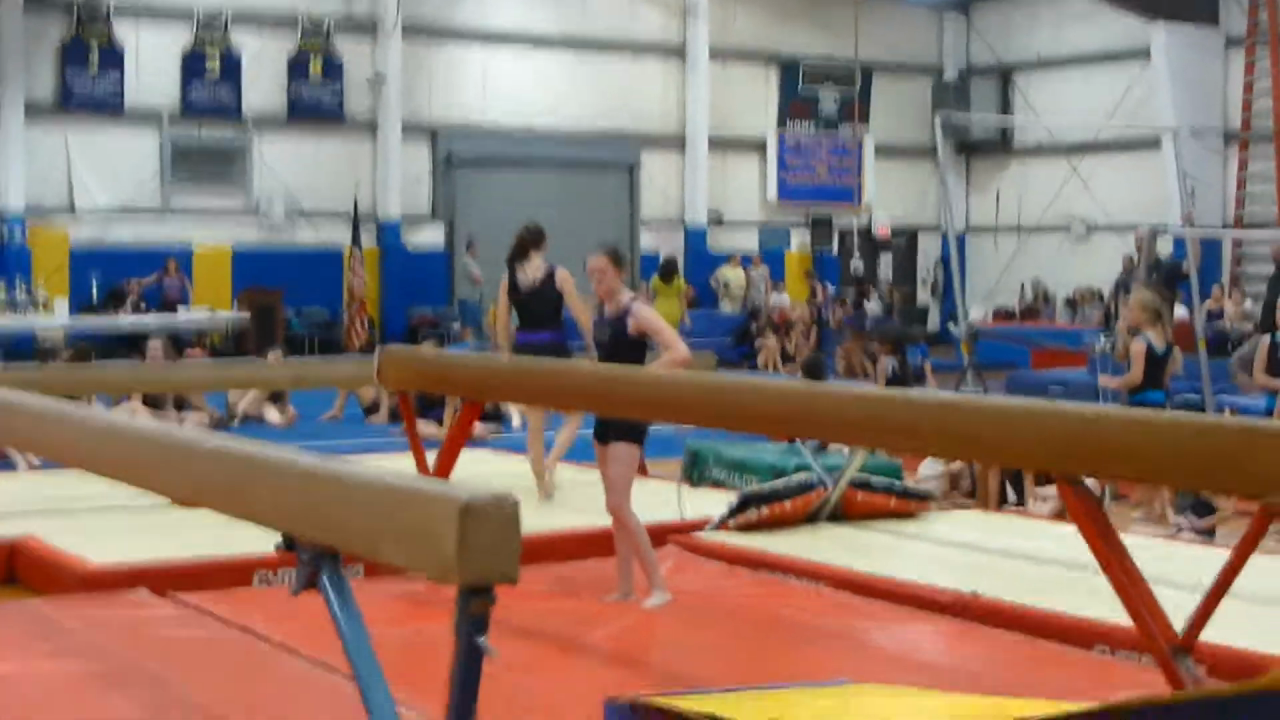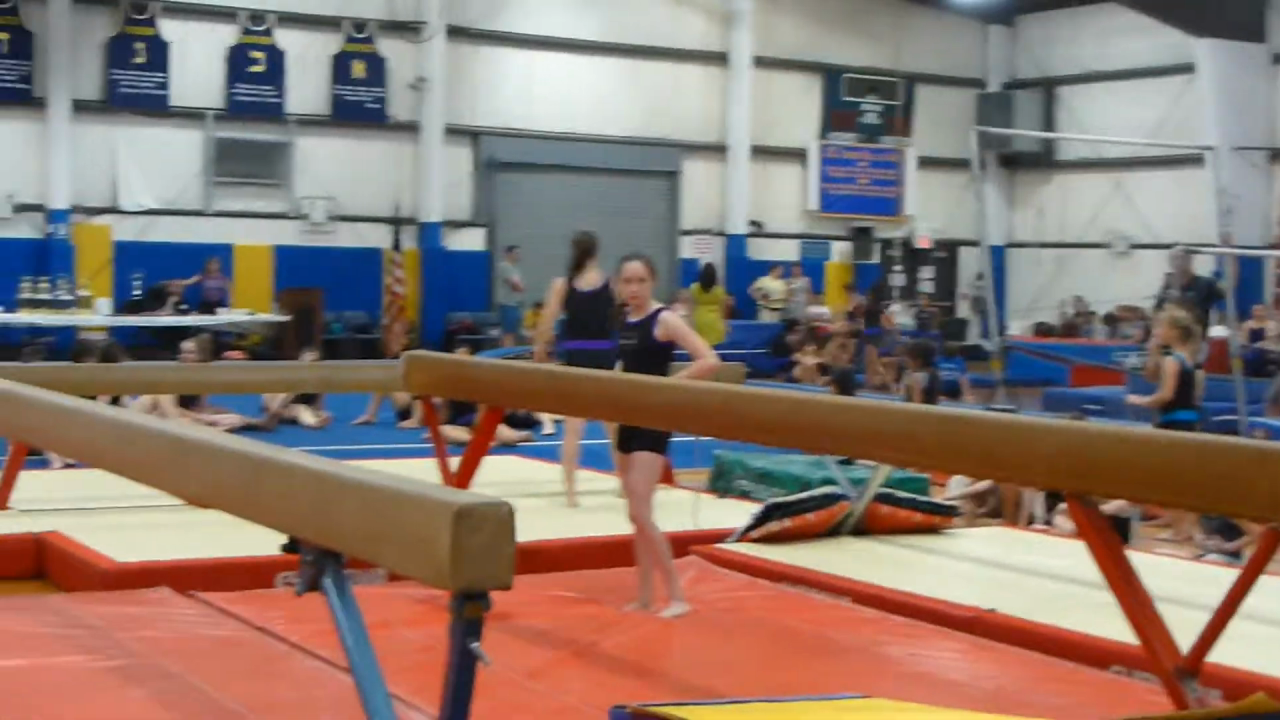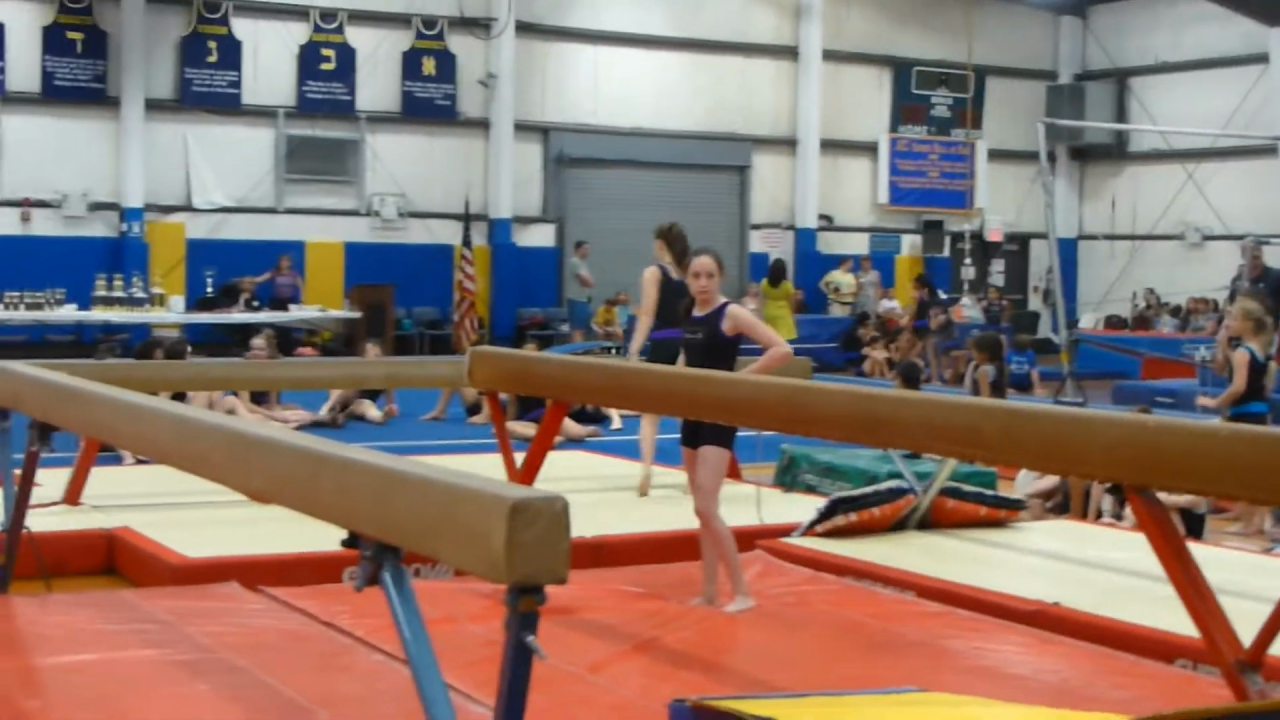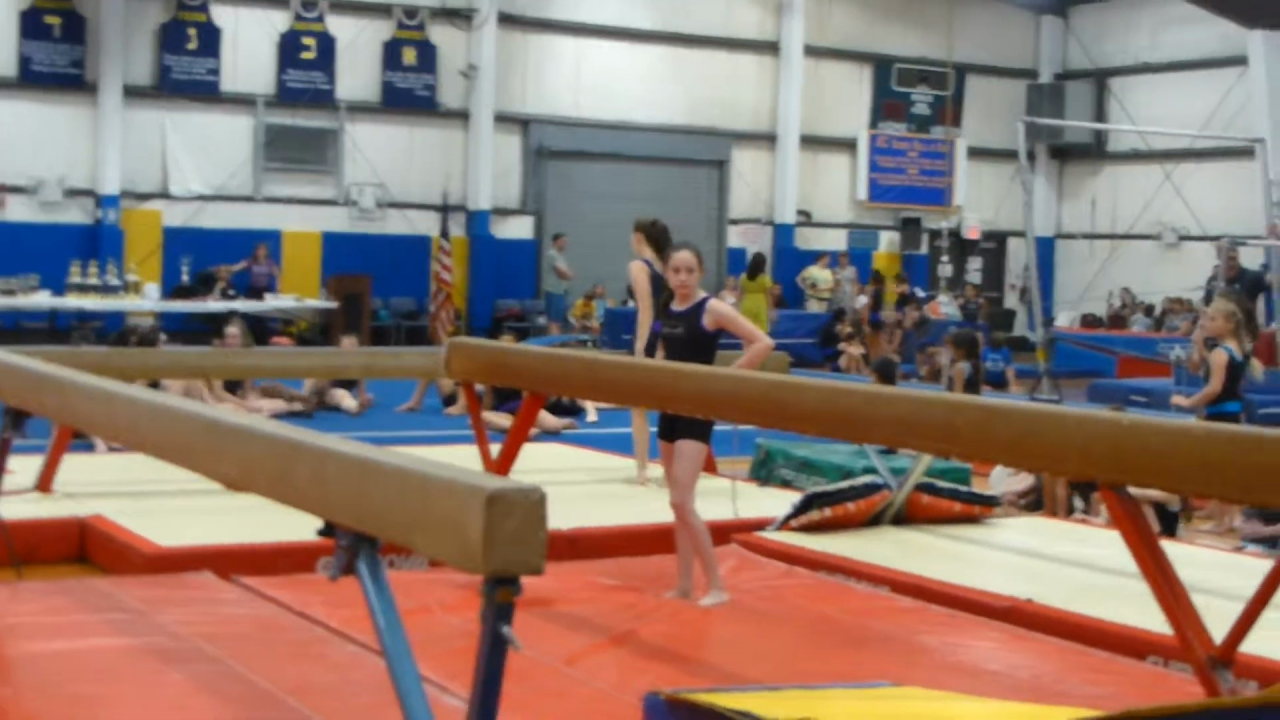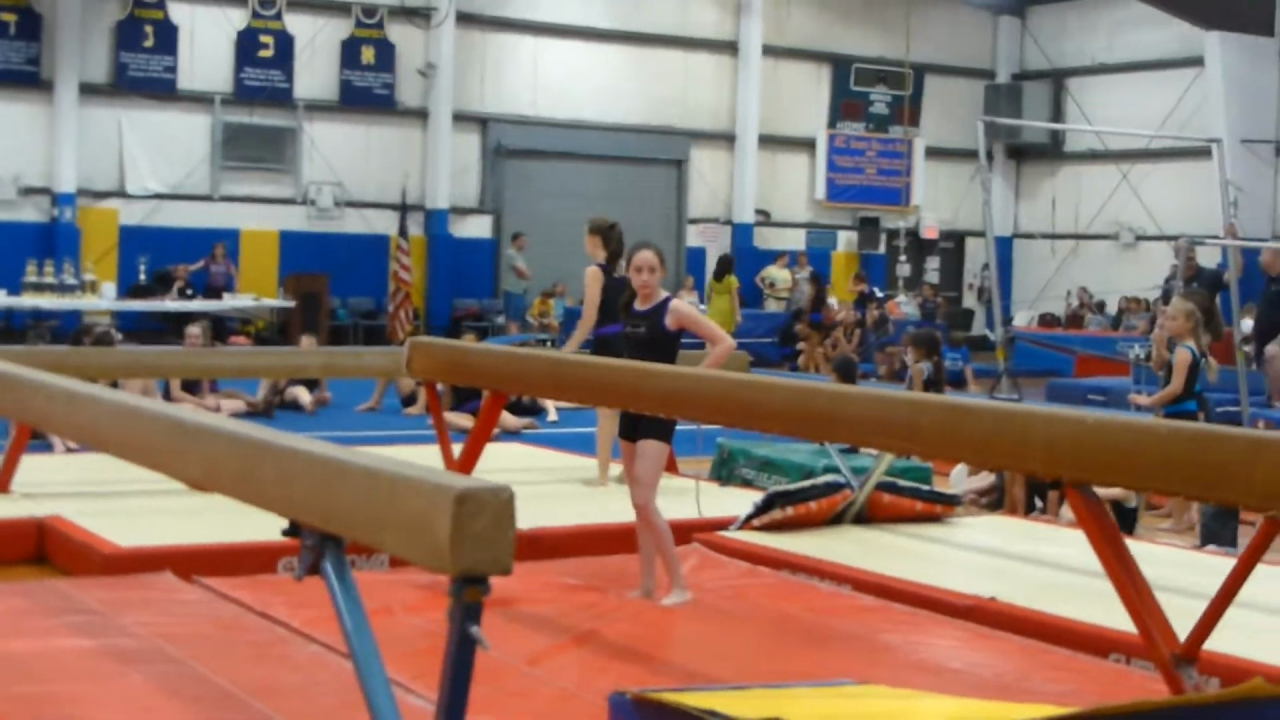
dt=0.3s
person 1, frame 1
left shoulder: (637, 312)
right shoulder: (603, 312)
left elbow: (681, 354)
right hip: (605, 411)
left knee: (619, 506)
right knee: (615, 507)
left ankle: (658, 585)
right ankle: (624, 587)
person 1, frame 2
left shoulder: (664, 320)
right shoulder: (624, 320)
left elbow: (710, 362)
right hip: (627, 419)
left knee: (641, 514)
right knee: (635, 515)
left ankle: (677, 596)
right ankle: (644, 595)
person 1, frame 3
left shoulder: (731, 313)
right shoulder: (688, 315)
left elbow: (782, 350)
right hip: (692, 414)
left knee: (707, 509)
right knee: (701, 510)
left ankle: (742, 591)
right ankle: (709, 590)
person 1, frame 4
left shoulder: (712, 309)
right shoulder: (666, 309)
left elbow: (763, 344)
right hip: (669, 408)
left knee: (682, 502)
right knee: (676, 504)
left ankle: (716, 585)
right ankle: (684, 583)
person 1, frame 5
left shoulder: (675, 309)
right shoulder: (628, 308)
left elbow: (726, 344)
left hip: (659, 410)
right hip: (630, 408)
left knee: (645, 502)
right knee: (638, 504)
left ankle: (679, 584)
right ankle: (647, 583)
person 2, frame 1
left shoulder: (508, 279)
right shoulder: (559, 275)
left elbow: (502, 327)
right elbow: (582, 317)
left wrist: (507, 355)
right wrist: (593, 348)
left hip: (524, 351)
right hip: (554, 350)
left knee: (534, 425)
right knee: (574, 415)
left ankle: (543, 485)
right ankle: (549, 464)
person 2, frame 2
left shoulder: (561, 285)
right shoulder: (611, 284)
left elbow: (545, 328)
left wrist: (540, 351)
left hip: (576, 358)
right hip: (605, 358)
left knee: (573, 427)
left ankle: (570, 490)
person 2, frame 3
left shoulder: (653, 272)
left elbow: (646, 315)
left wrist: (634, 350)
left hip: (661, 347)
left knee: (649, 414)
left ankle: (647, 467)
person 2, frame 4
left shoulder: (638, 266)
left elbow: (645, 309)
left wrist: (639, 348)
left hip: (650, 340)
left knee: (639, 409)
left ankle: (642, 470)
person 2, frame 5
left shoulder: (594, 271)
left elbow: (589, 318)
left wrist: (568, 349)
left hip: (607, 343)
left knee: (606, 412)
left ankle: (603, 474)
person 3, frame 1
left shoulder: (1139, 342)
right shoulder: (1164, 340)
left elbow: (1135, 377)
left wrist: (1112, 383)
left hip: (1142, 401)
right hip: (1159, 397)
left ankle: (1150, 506)
right ankle: (1161, 504)
person 3, frame 2
left shoulder: (1170, 359)
right shoulder: (1189, 357)
left elbow: (1166, 394)
left wrist: (1142, 401)
left hip: (1173, 422)
right hip: (1189, 419)
left ankle: (1179, 527)
right ankle: (1185, 522)
person 3, frame 3
left shoulder: (1242, 352)
right shoulder: (1262, 349)
left elbow: (1238, 387)
left wrist: (1215, 403)
left hip: (1244, 415)
right hip: (1260, 412)
left ankle: (1249, 521)
right ankle: (1255, 515)
person 3, frame 4
left shoulder: (1219, 352)
right shoulder: (1238, 349)
left elbow: (1214, 388)
left wrist: (1188, 402)
right wrist: (1199, 346)
left hip: (1220, 414)
right hip: (1233, 411)
left ankle: (1220, 519)
right ankle: (1227, 513)
person 3, frame 5
left shoulder: (1182, 351)
right shoulder: (1194, 348)
left elbow: (1175, 387)
left wrist: (1149, 401)
left hip: (1179, 413)
right hip: (1190, 410)
left ankle: (1180, 517)
